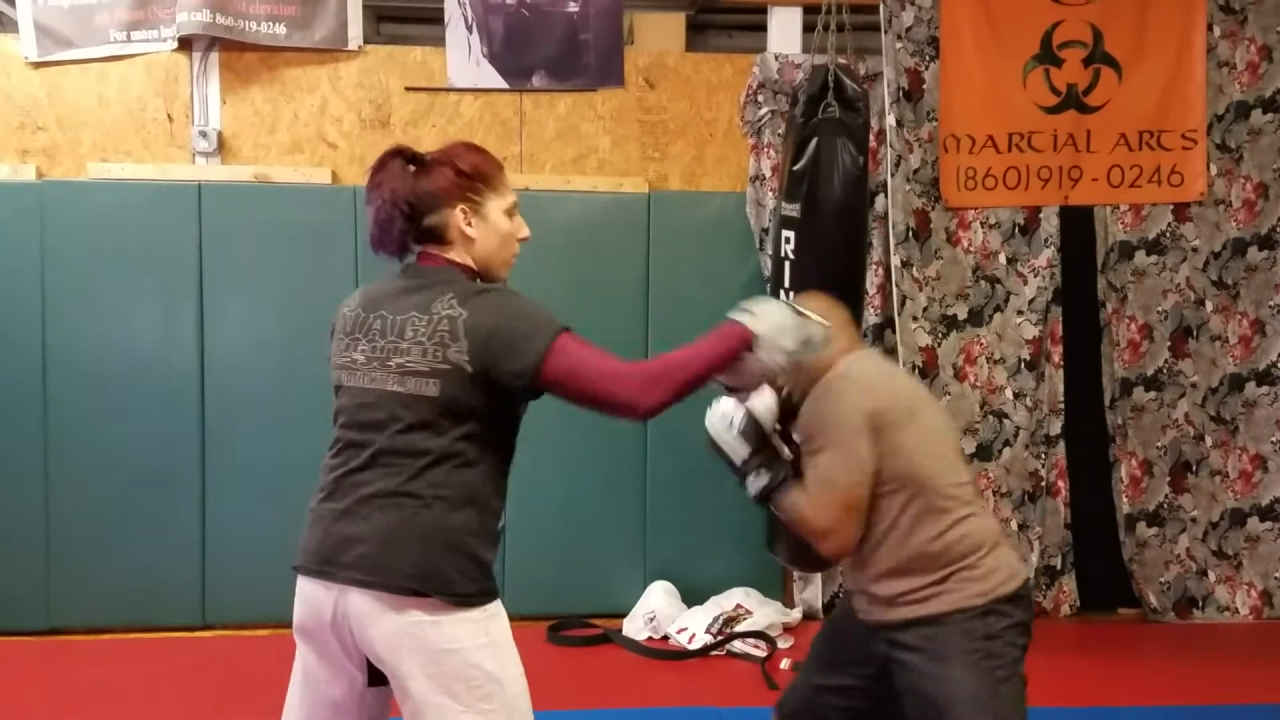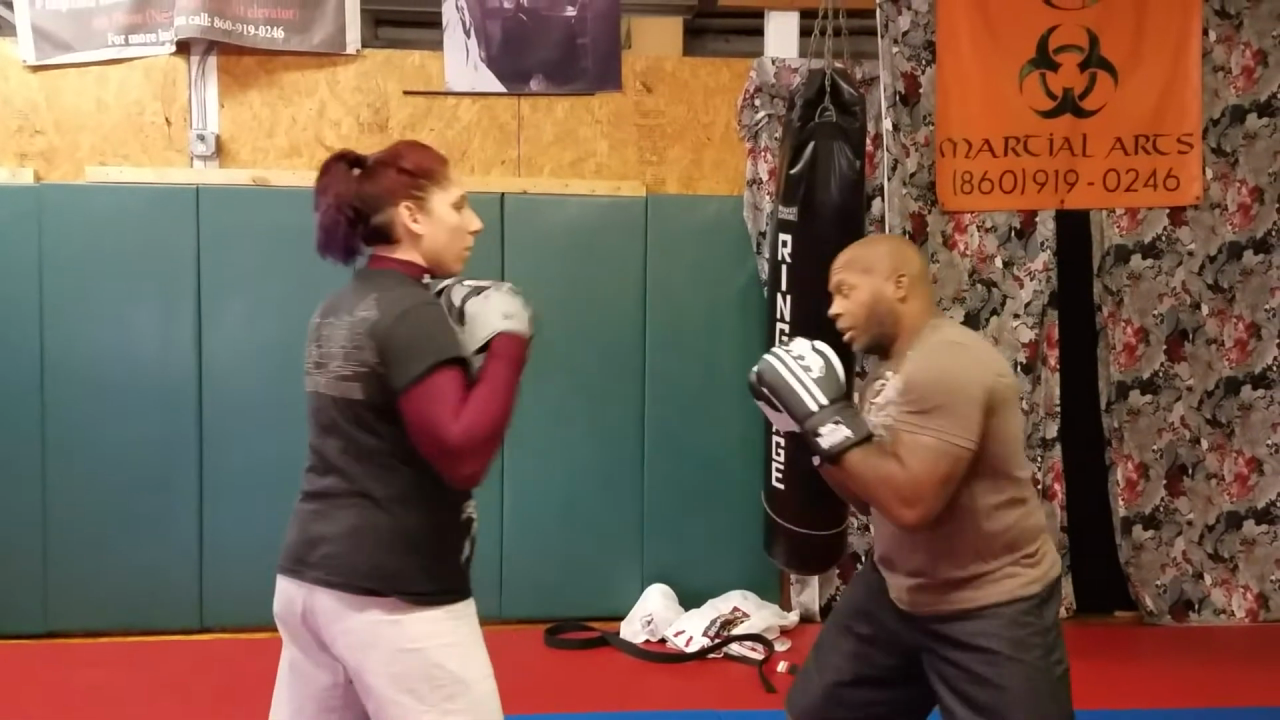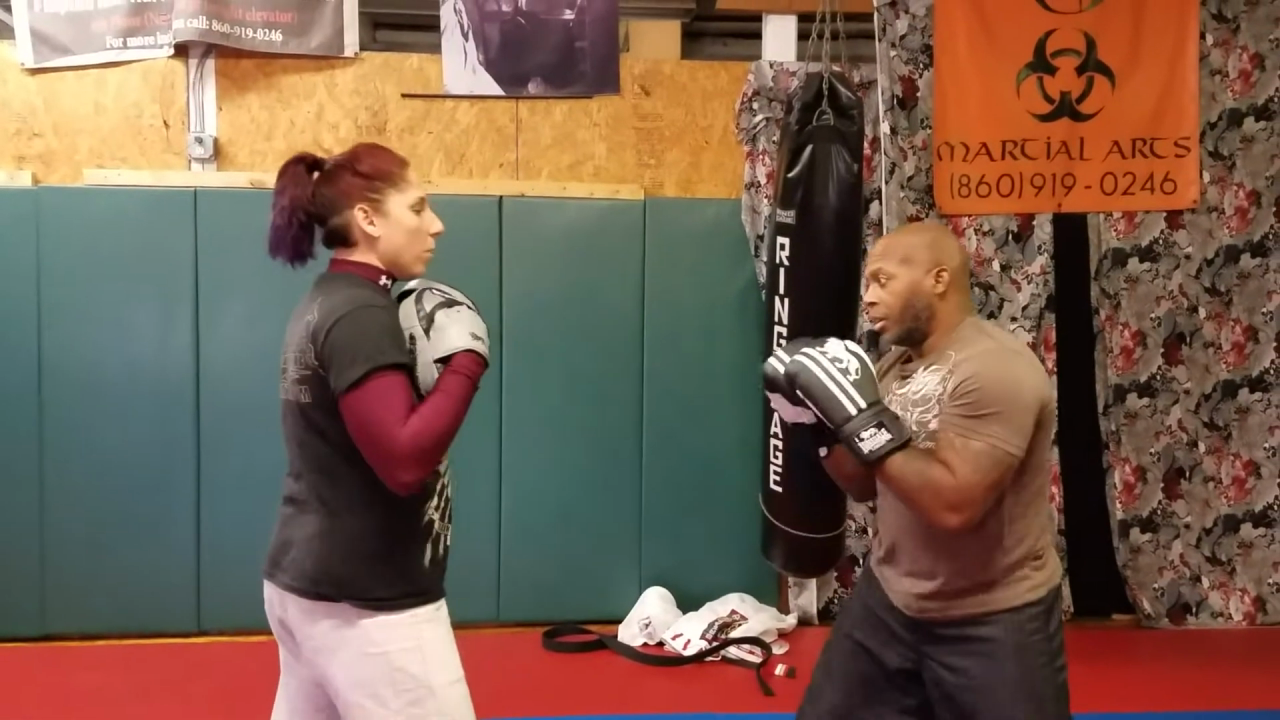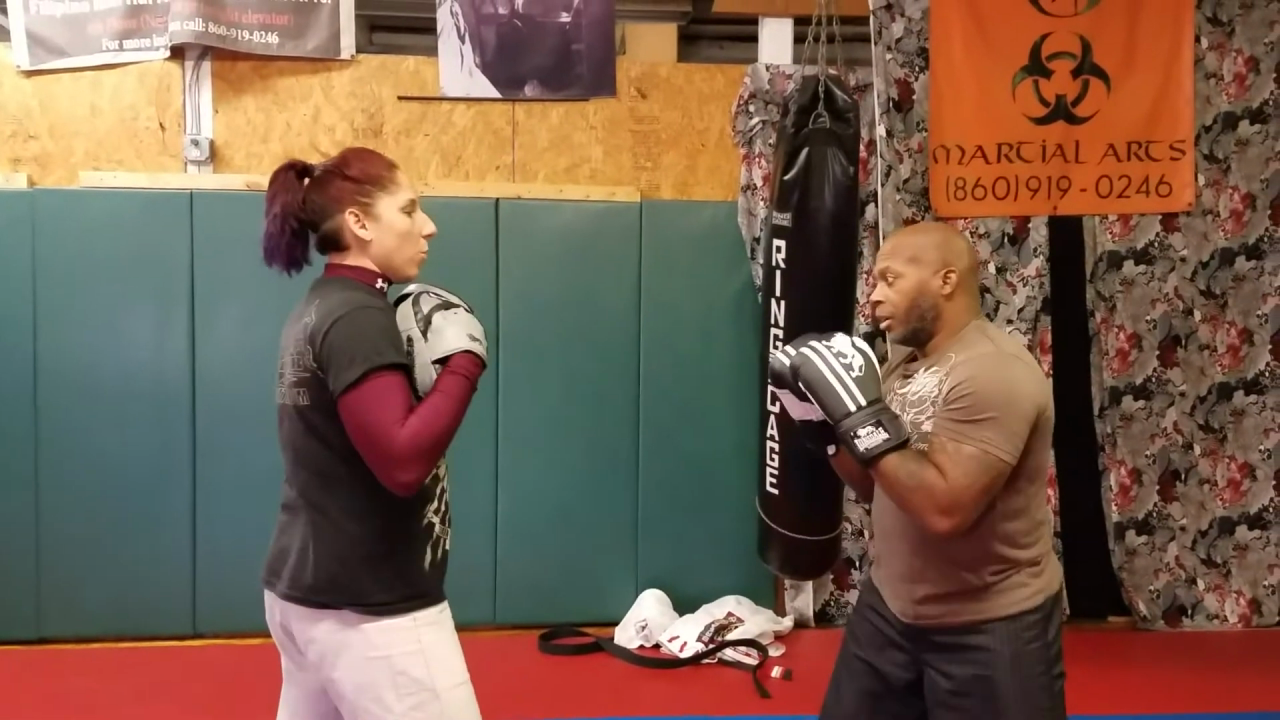
dt=0.2s
person 1, frame 1
left shoulder: (354, 311)
right shoulder: (490, 318)
right elbow: (636, 393)
right wrist: (747, 334)
left hip: (325, 576)
right hip: (426, 593)
person 1, frame 2
left shoulder: (340, 308)
right shoulder: (413, 315)
right elbow: (464, 456)
left wrist: (464, 351)
right wrist: (507, 341)
left hip: (313, 577)
right hip: (400, 594)
person 1, frame 3
left shoulder: (323, 307)
right shoulder: (360, 317)
right elbow: (404, 463)
right wrist: (465, 360)
left hip: (307, 585)
right hip: (371, 601)
person 1, frame 4
left shoulder: (315, 313)
right shoulder: (356, 319)
right elbow: (404, 463)
right wrist: (462, 359)
left hip: (304, 589)
right hip: (371, 604)
person 2, frame 1
left shoulder: (839, 396)
right shoulder: (874, 383)
left elbow: (835, 535)
left wrist: (760, 472)
right wrist: (770, 461)
left hip: (961, 618)
person 2, frame 2
left shoulder: (952, 365)
right shoulder: (888, 370)
left elbow: (910, 501)
right elbow: (869, 494)
left wrist: (825, 415)
right wrist: (808, 423)
left hip: (993, 609)
right hip: (895, 592)
person 2, frame 3
left shoulder: (996, 369)
right shoulder: (896, 363)
left elbow: (953, 505)
right elbow: (867, 485)
left wrist: (863, 419)
right wrist: (823, 421)
left hip: (992, 620)
right hip: (889, 599)
person 2, frame 4
left shoulder: (994, 372)
right shoulder: (903, 362)
left elbow: (946, 509)
left wrist: (862, 416)
right wrist: (828, 418)
left hip: (991, 626)
right hip: (891, 607)
